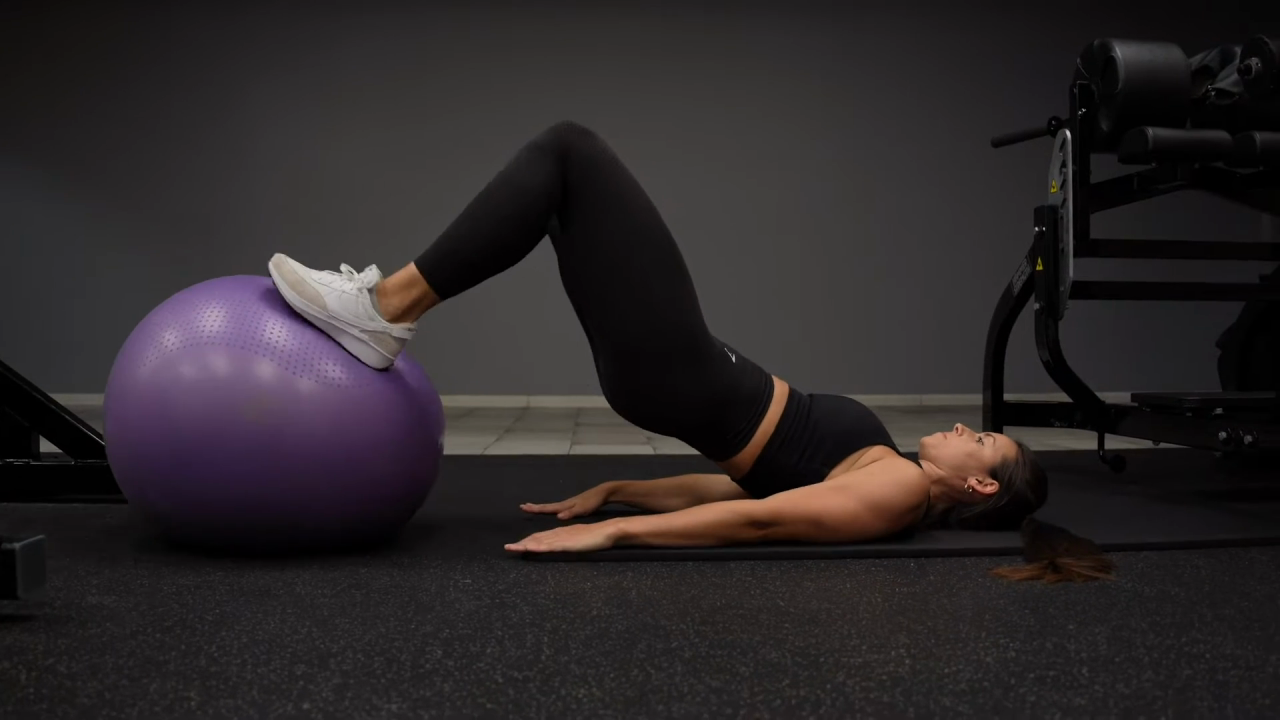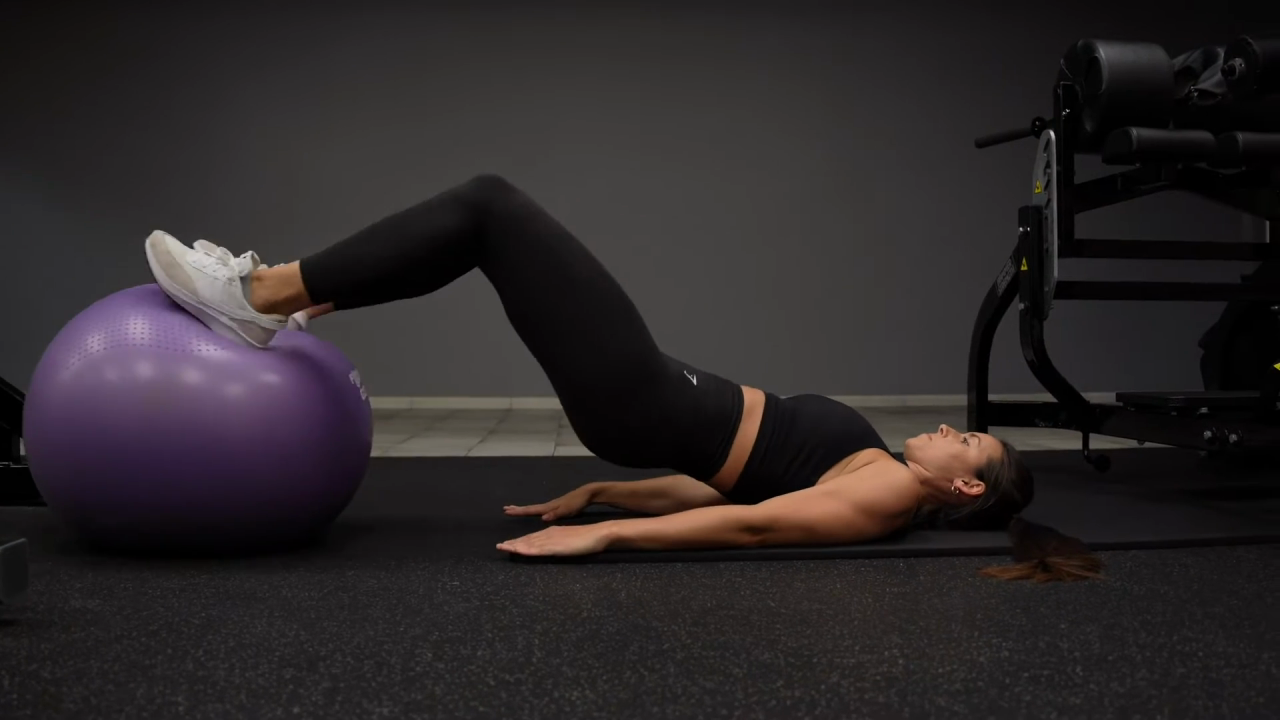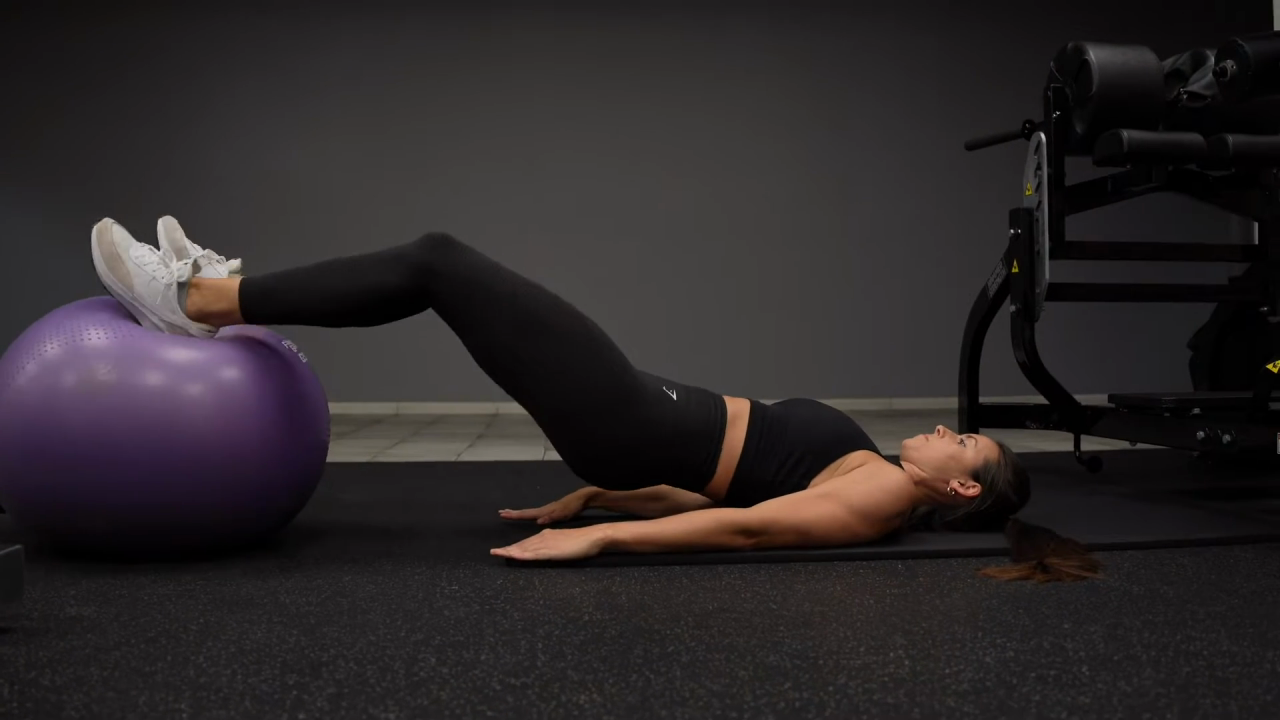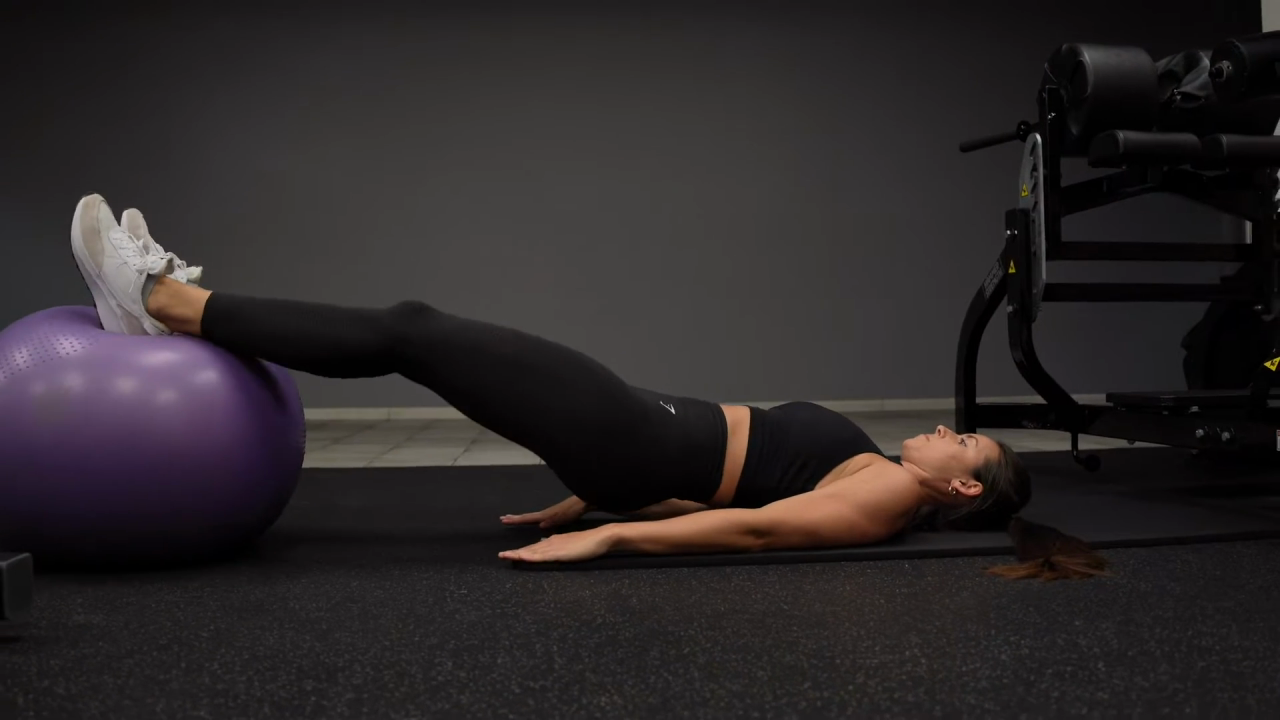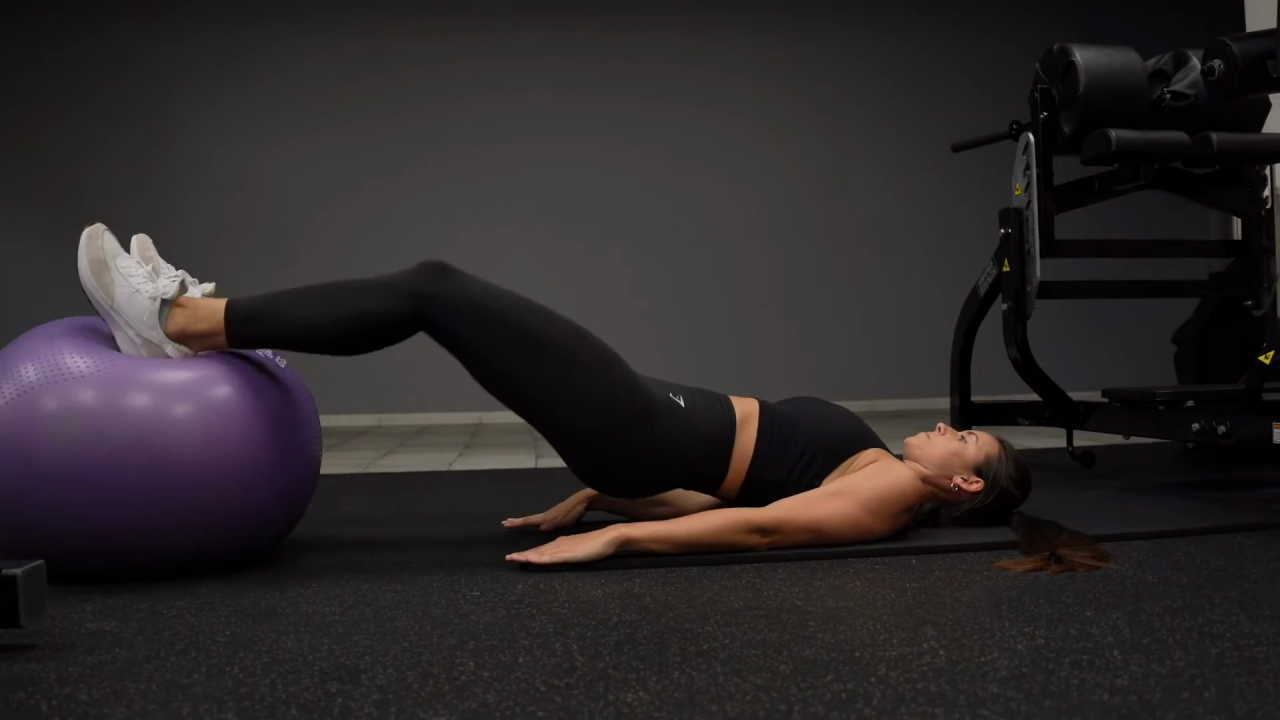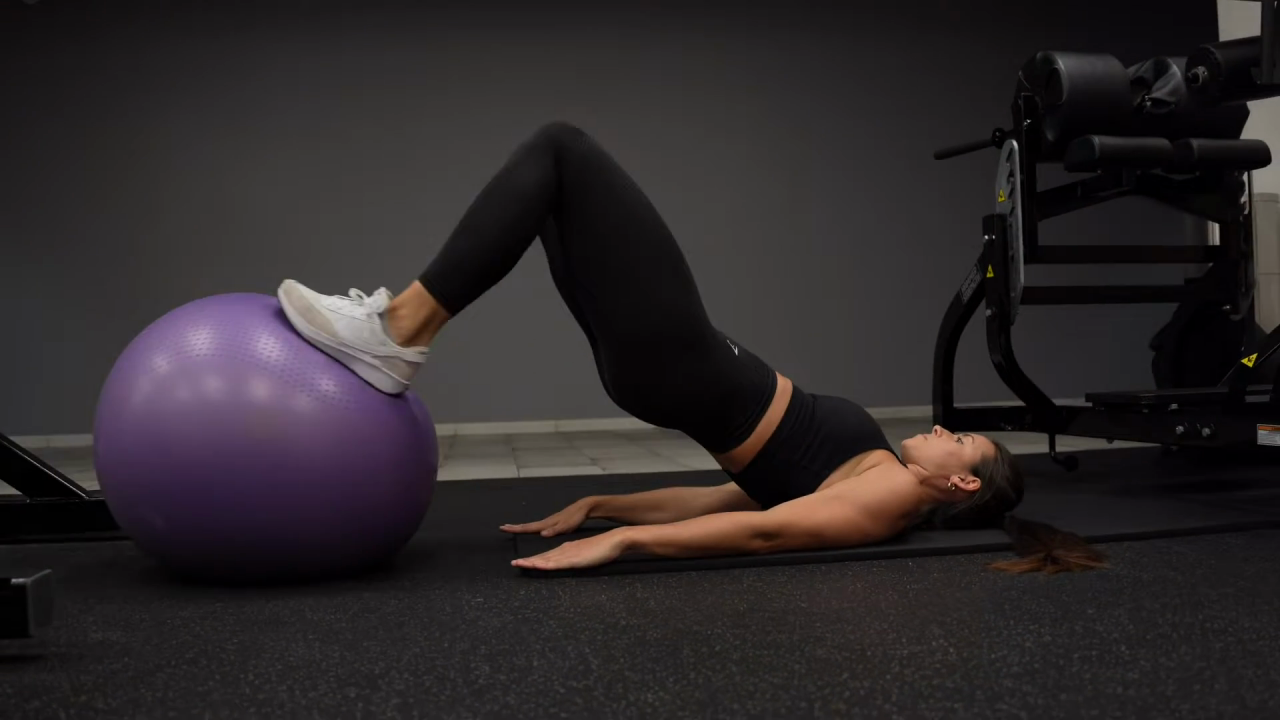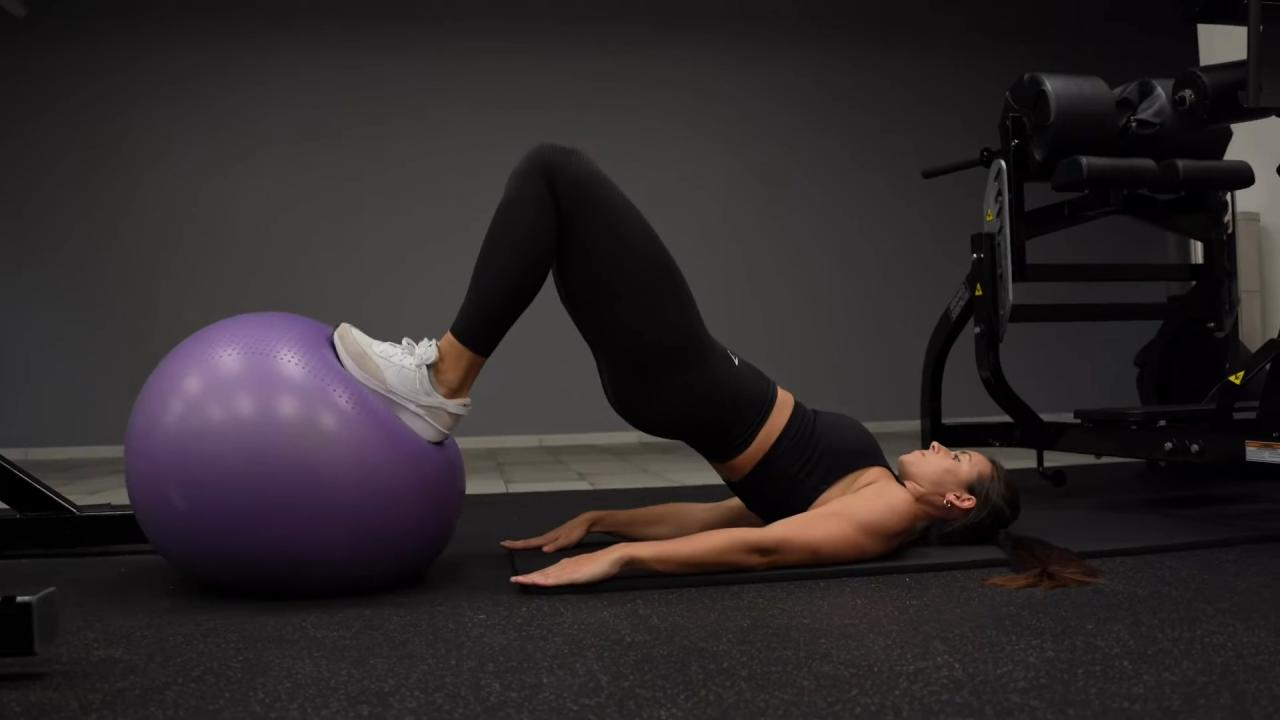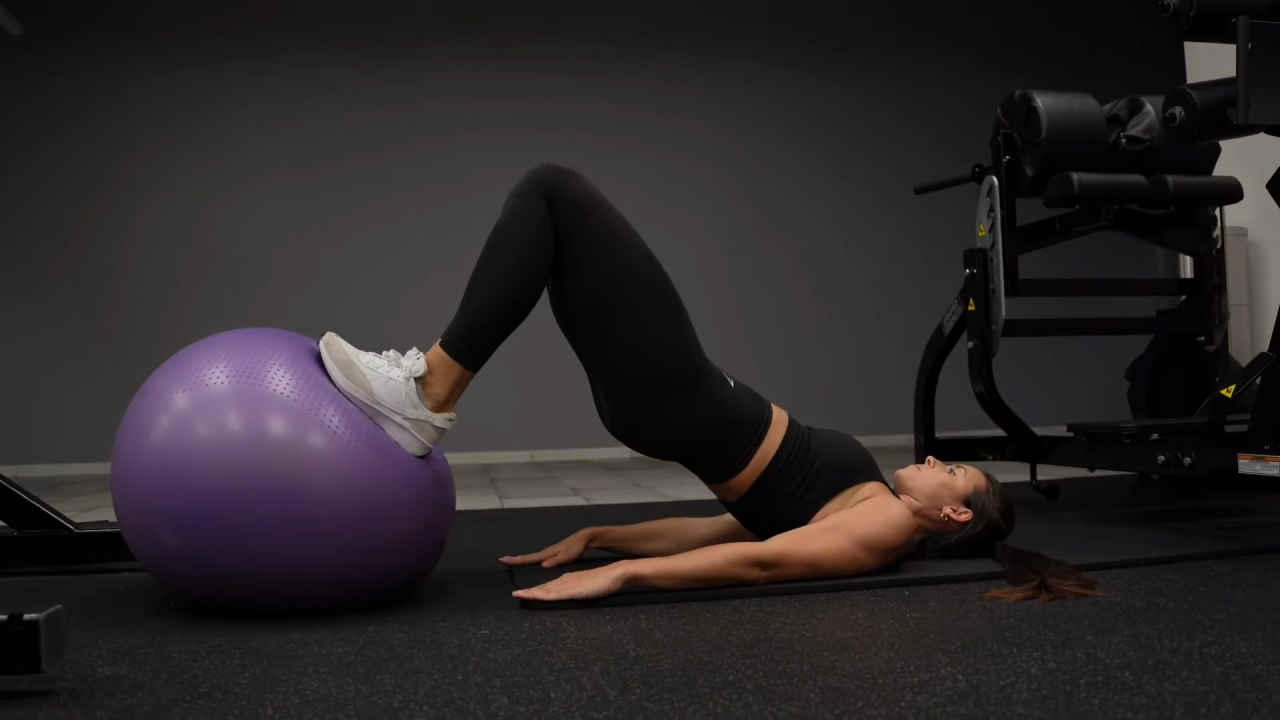
dt=0.4s
person 1, frame 1
left shoulder: (897, 493)
right shoulder: (891, 478)
left elbow: (762, 520)
left wrist: (614, 533)
left hip: (671, 371)
right hip: (680, 376)
left knee: (568, 147)
right knee: (568, 182)
left ankle: (383, 308)
right ankle: (387, 302)
person 1, frame 2
left shoulder: (890, 495)
right shoulder: (878, 475)
left elbow: (754, 523)
left wrist: (606, 537)
right wrist: (595, 493)
left hip: (636, 400)
right hip: (652, 400)
left knee: (489, 201)
right knee: (487, 220)
left ankle: (256, 298)
right ankle: (280, 301)
person 1, frame 3
left shoulder: (886, 497)
right shoulder: (871, 474)
left elbow: (750, 525)
left wrist: (598, 536)
right wrist: (590, 495)
left hip: (625, 422)
right hip: (639, 416)
left knee: (439, 258)
right knee: (444, 269)
left ankle: (192, 304)
right ankle: (219, 294)
person 1, frame 4
left shoulder: (890, 498)
right shoulder: (873, 474)
left elbow: (757, 527)
left wrist: (604, 536)
right wrist: (590, 497)
left hip: (628, 446)
right hip: (641, 426)
left knee: (408, 333)
right knee: (420, 324)
left ankle: (157, 307)
right ankle: (180, 295)
person 1, frame 5
left shoulder: (891, 495)
right shoulder: (879, 472)
left elbow: (763, 525)
left wrist: (612, 533)
right wrist: (596, 498)
left hip: (638, 436)
right hip: (650, 428)
left knee: (434, 290)
right knee: (441, 296)
left ankle: (179, 327)
right ankle: (196, 314)
person 1, frame 6
left shoulder: (889, 500)
right shoulder: (877, 478)
left elbow: (759, 529)
right elbow: (733, 494)
left wrist: (615, 541)
left hip: (675, 366)
right hip: (674, 367)
left knee: (560, 146)
right knee: (556, 173)
left ankle: (399, 330)
right ankle: (394, 327)
person 1, frame 7
left shoulder: (891, 514)
right shoulder: (878, 495)
left elbow: (763, 547)
left wrist: (618, 558)
left hip: (678, 379)
right hip: (681, 382)
left knee: (551, 169)
right knee: (556, 188)
left ankle: (440, 381)
right ankle: (439, 371)
person 1, frame 8
left shoulder: (887, 527)
right shoulder: (873, 511)
left elbow: (762, 562)
left wrist: (618, 575)
left hip: (669, 400)
right hip: (664, 401)
left knee: (553, 189)
right knee: (554, 228)
left ankle: (427, 392)
right ankle: (428, 385)
